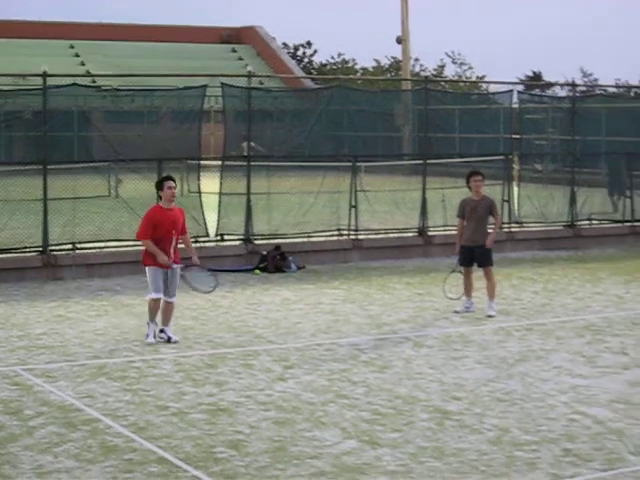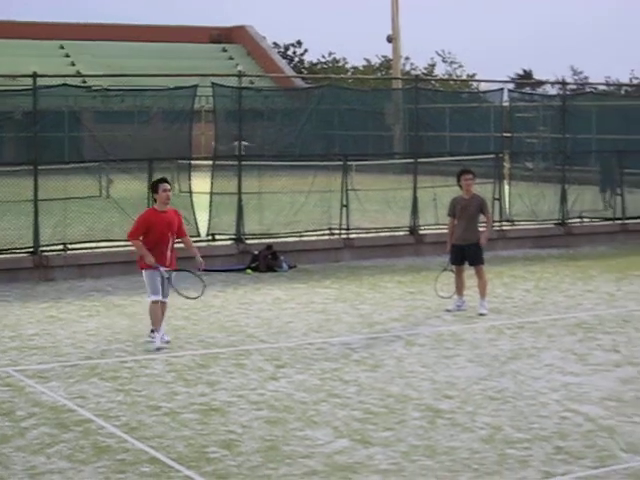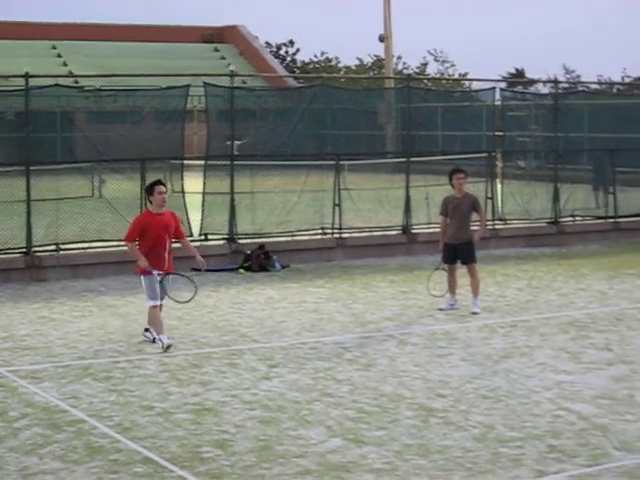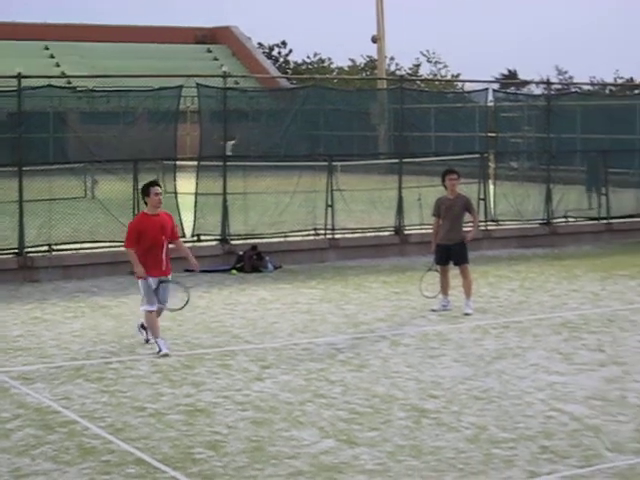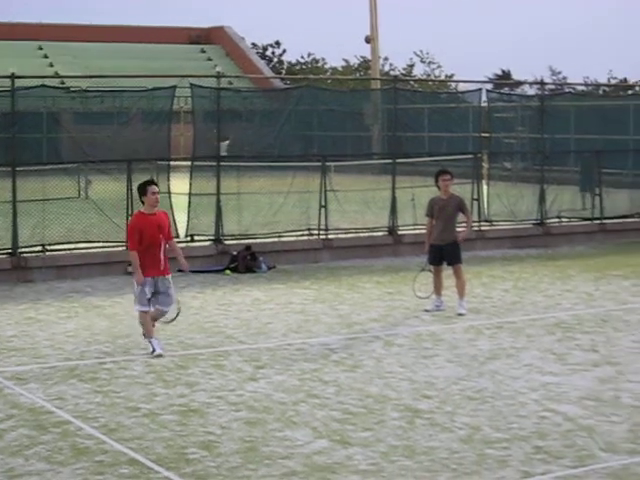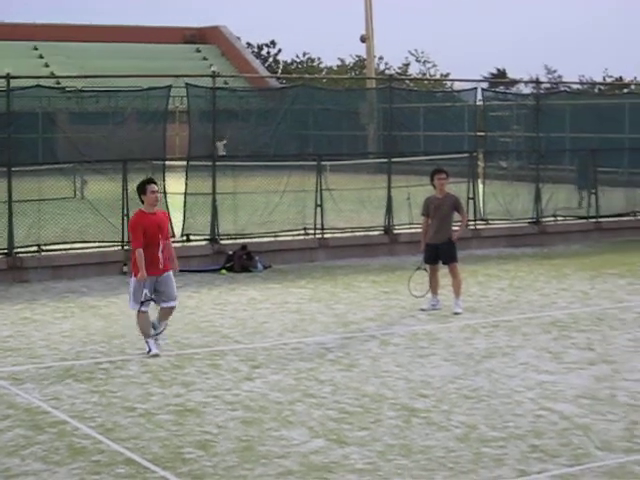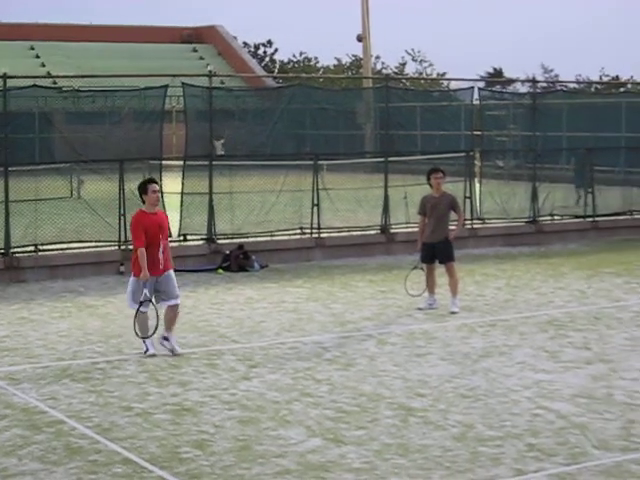
dt=0.1s
person 1, frame 1
left shoulder: (180, 212)
right shoulder: (153, 214)
left elbow: (183, 235)
right elbow: (143, 238)
left wrist: (193, 254)
right wrist: (159, 254)
left hip: (173, 263)
right hip: (155, 262)
left knee: (170, 298)
right knee: (156, 296)
left ankle: (164, 329)
right ankle: (151, 324)
person 1, frame 2
left shoulder: (176, 214)
right shoulder: (147, 216)
left elbow: (183, 237)
right elbow: (132, 238)
left wrist: (197, 255)
right wrist: (146, 255)
left hip: (168, 264)
right hip: (151, 265)
left knee: (163, 299)
right knee: (155, 298)
left ankle: (156, 330)
right ankle: (158, 334)
person 1, frame 3
left shoulder: (172, 217)
right shoulder: (142, 219)
left elbow: (182, 238)
right elbow: (129, 240)
left wrist: (197, 256)
right wrist: (140, 258)
left hip: (166, 267)
right hip: (149, 269)
left knee: (159, 302)
right knee: (154, 303)
left ankle: (149, 329)
right ankle: (162, 338)
person 1, frame 4
left shoulder: (168, 217)
right shoulder: (138, 222)
left elbow: (176, 240)
right elbow: (129, 247)
left wrist: (191, 258)
right wrist: (137, 266)
left hip: (164, 270)
right hip: (147, 273)
left knee: (160, 307)
right knee: (151, 308)
left ankle: (145, 326)
right ankle: (159, 343)
person 1, frame 5
left shoulder: (164, 216)
right shoulder: (136, 221)
left elbow: (171, 241)
right elbow: (132, 249)
left wrist: (182, 259)
right wrist: (138, 272)
left hip: (163, 271)
right hip: (144, 273)
left knee: (165, 307)
right knee: (145, 309)
left ankle: (148, 325)
right ankle: (153, 342)
person 1, frame 6
left shoulder: (164, 216)
right shoulder: (137, 220)
right elbow: (137, 248)
left wrist: (173, 260)
right wrist: (141, 271)
left hip: (164, 269)
right hip: (144, 271)
left knee: (171, 303)
right knee: (142, 308)
left ankle: (156, 326)
right ankle: (149, 341)
person 1, frame 7
left shoulder: (164, 216)
right shoulder: (138, 219)
right elbow: (139, 247)
left wrist: (170, 261)
right wrist: (144, 270)
left hip: (165, 269)
right hip: (144, 272)
left knee: (174, 303)
left ankle: (167, 336)
right ankle: (147, 342)
person 2, frame 1
left shoulder: (489, 202)
right shoulder: (464, 203)
left elbow: (498, 220)
right elbow: (461, 224)
left wrist: (492, 236)
right wrist: (458, 243)
left hip: (483, 244)
right hip: (466, 244)
left knee: (488, 273)
right knee: (467, 273)
left ankle: (492, 305)
right ankle: (468, 303)
person 2, frame 2
left shoulder: (479, 200)
right shoulder: (455, 201)
left elbow: (489, 219)
right elbow: (451, 223)
left wrist: (486, 234)
right wrist: (449, 242)
left hip: (474, 242)
right hip: (457, 242)
left knee: (480, 271)
right knee: (458, 271)
left ankle: (483, 303)
right ankle: (460, 301)
person 2, frame 3
left shoulder: (472, 199)
right shoulder: (447, 200)
left elbow: (482, 216)
right elbow: (444, 222)
left wrist: (479, 232)
right wrist: (441, 241)
left hip: (466, 241)
right hip: (449, 241)
left knee: (472, 270)
right knee: (451, 270)
left ankle: (476, 302)
right ankle: (452, 300)
person 2, frame 4
left shoulder: (464, 200)
right shoulder: (440, 201)
left elbow: (475, 216)
right elbow: (436, 223)
left wrist: (473, 232)
right wrist: (433, 242)
left hip: (458, 241)
right hip: (442, 242)
left knee: (464, 271)
right knee: (443, 271)
left ankle: (468, 303)
right ankle: (445, 301)
person 2, frame 5
left shoulder: (457, 200)
right shoulder: (433, 202)
left elbow: (469, 217)
right elbow: (430, 223)
left wrist: (465, 232)
right wrist: (427, 242)
left hip: (451, 242)
right hip: (435, 242)
left knee: (457, 271)
right knee: (436, 271)
left ankle: (462, 303)
right ankle: (438, 301)
person 2, frame 6
left shoulder: (453, 199)
right shoulder: (428, 201)
left elbow: (464, 216)
right elbow: (425, 222)
left wrist: (459, 231)
right wrist: (423, 241)
left hip: (447, 241)
right hip: (431, 241)
left knee: (454, 270)
right knee: (432, 270)
left ankle: (458, 302)
right ankle: (434, 301)
person 2, frame 7
left shoulder: (450, 198)
right shoulder: (425, 200)
left elbow: (460, 216)
right elbow: (422, 221)
left wrist: (455, 231)
right wrist: (419, 240)
left hip: (444, 239)
right hip: (428, 240)
left knee: (450, 269)
right knee: (429, 270)
left ankle: (454, 301)
right ankle: (431, 299)
